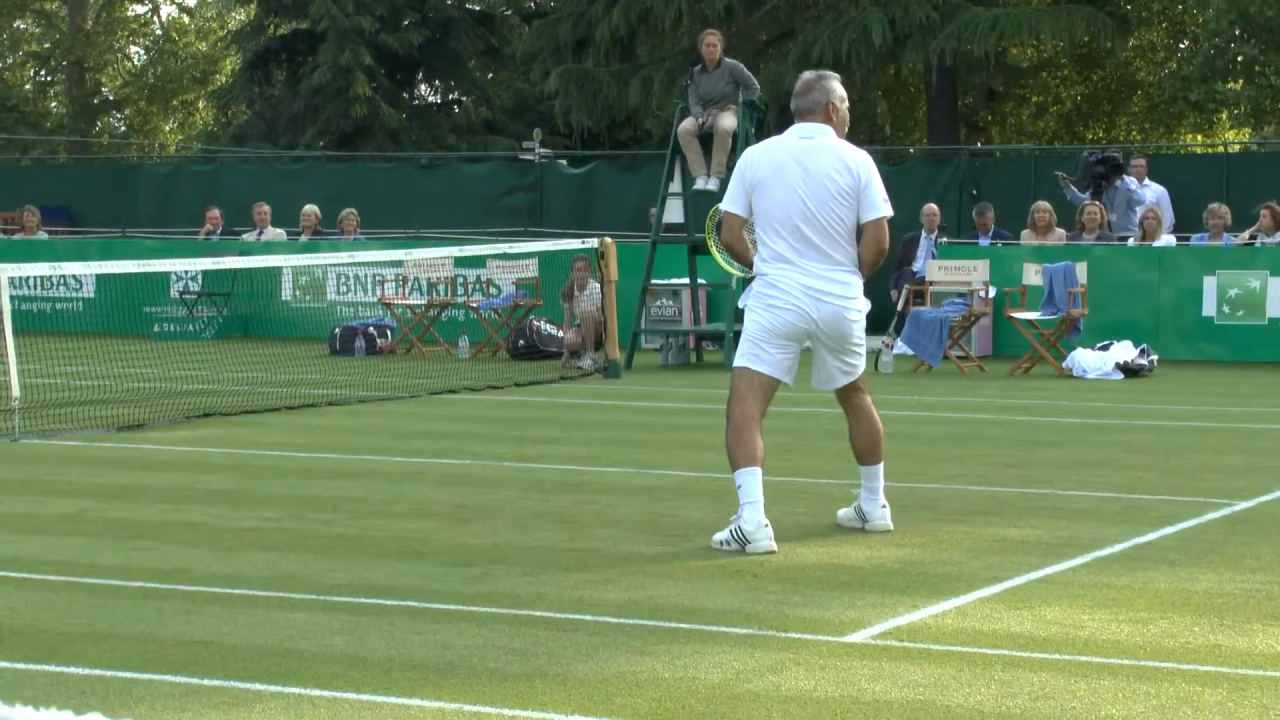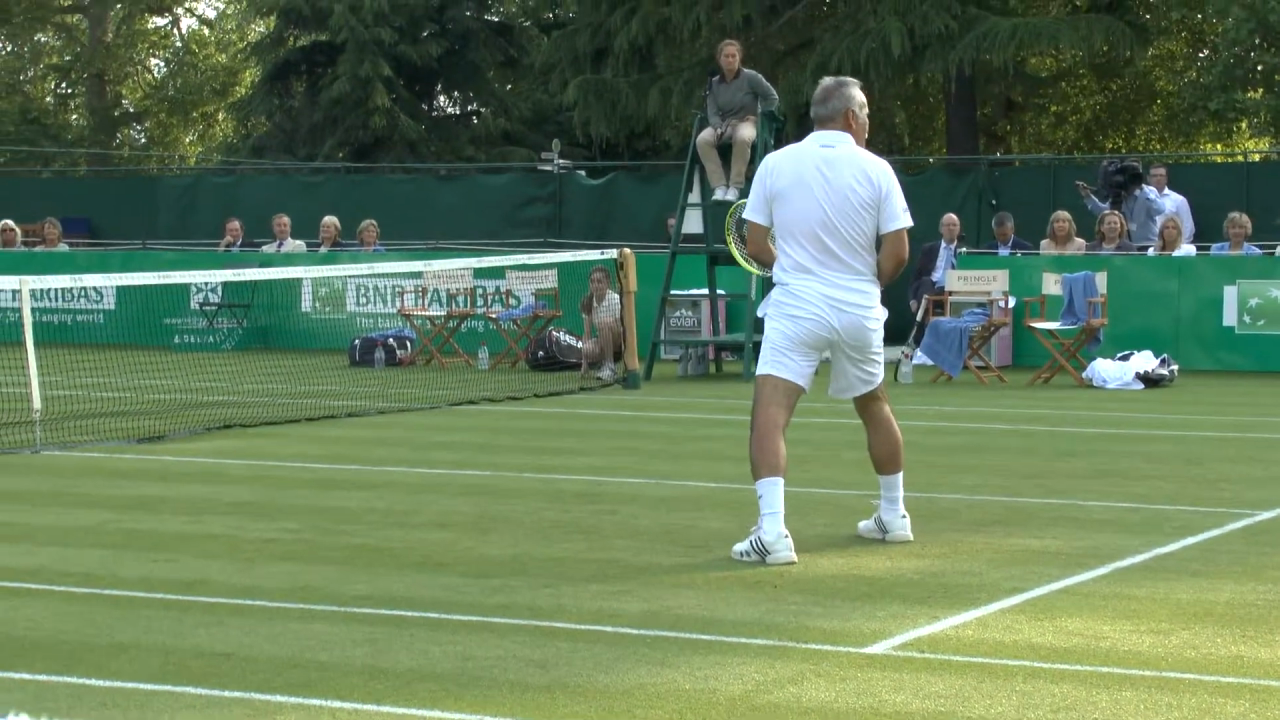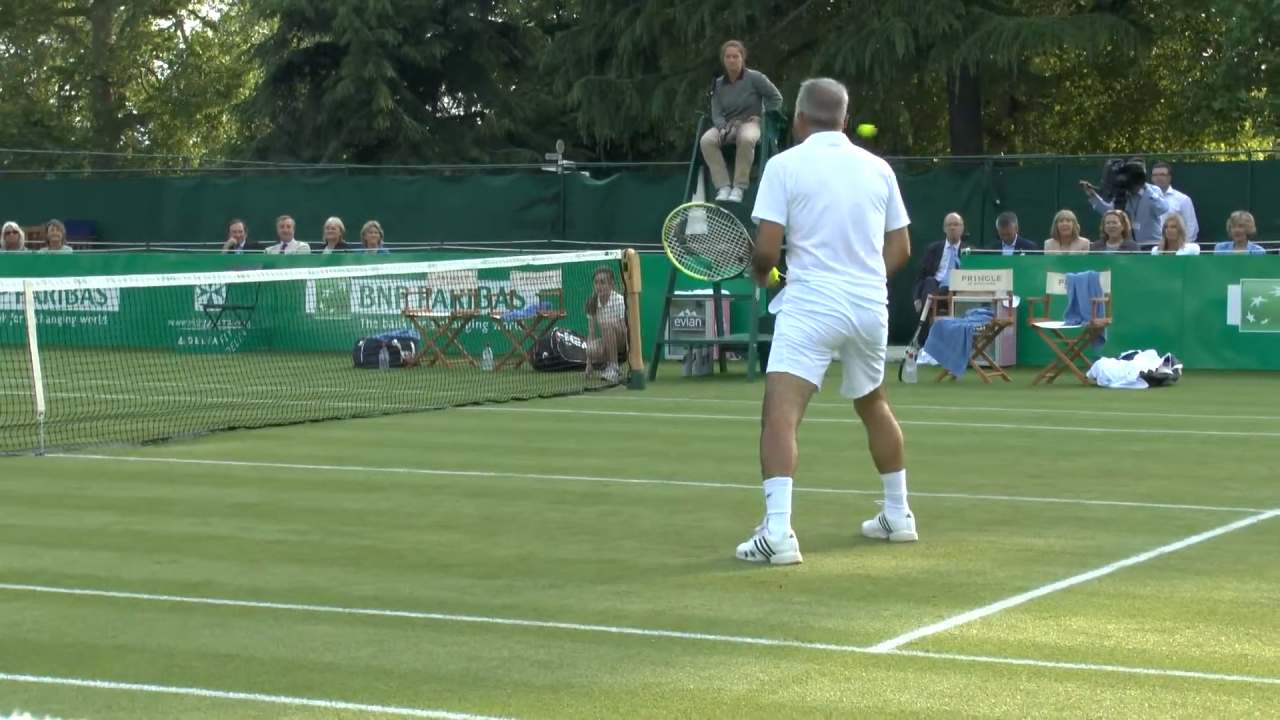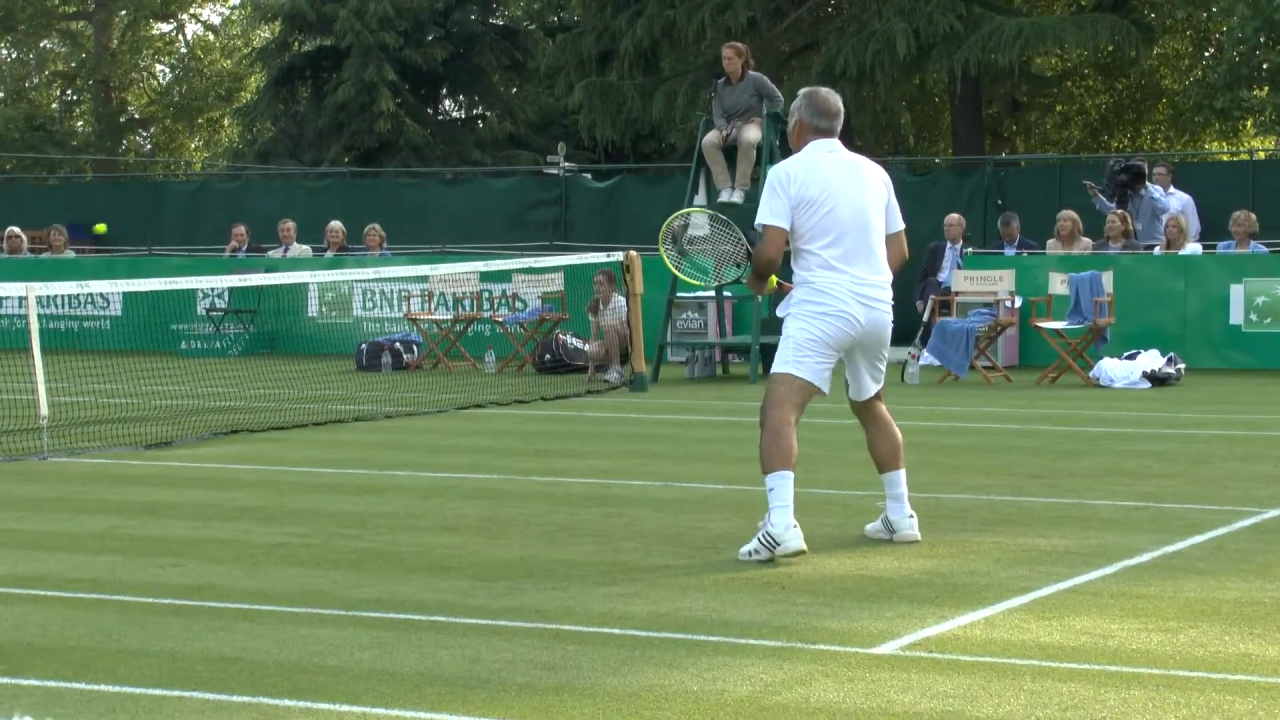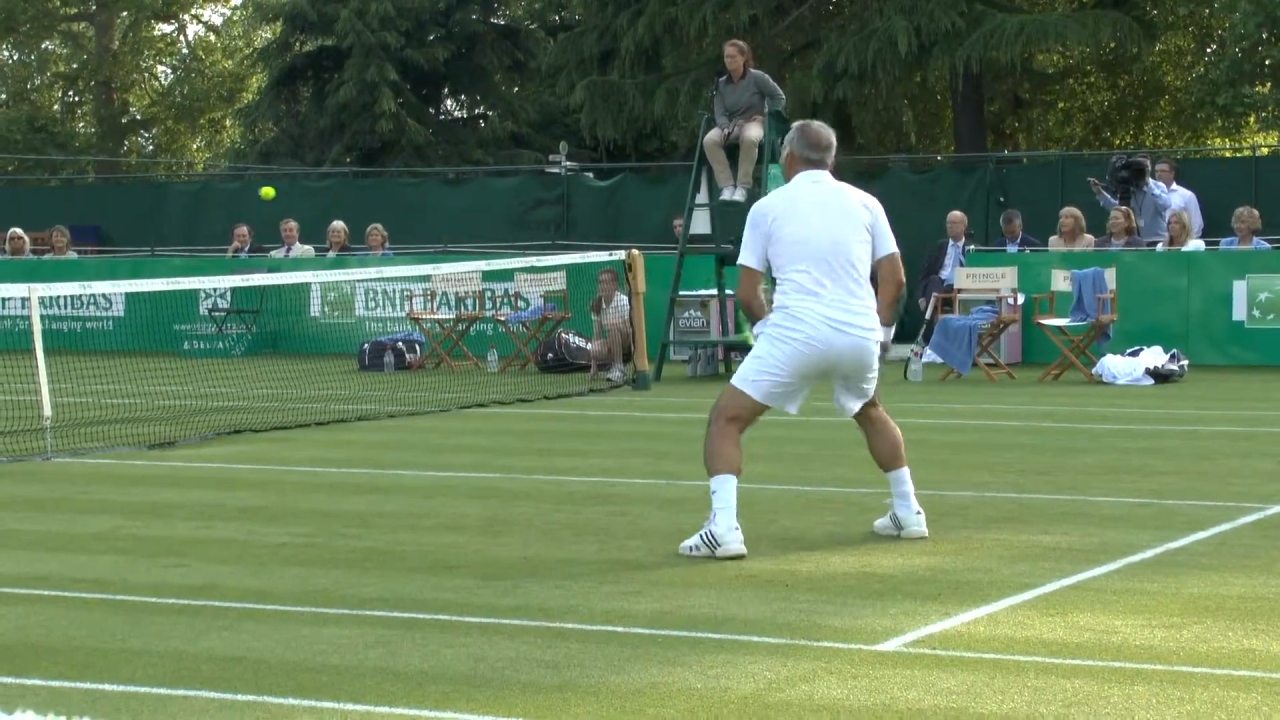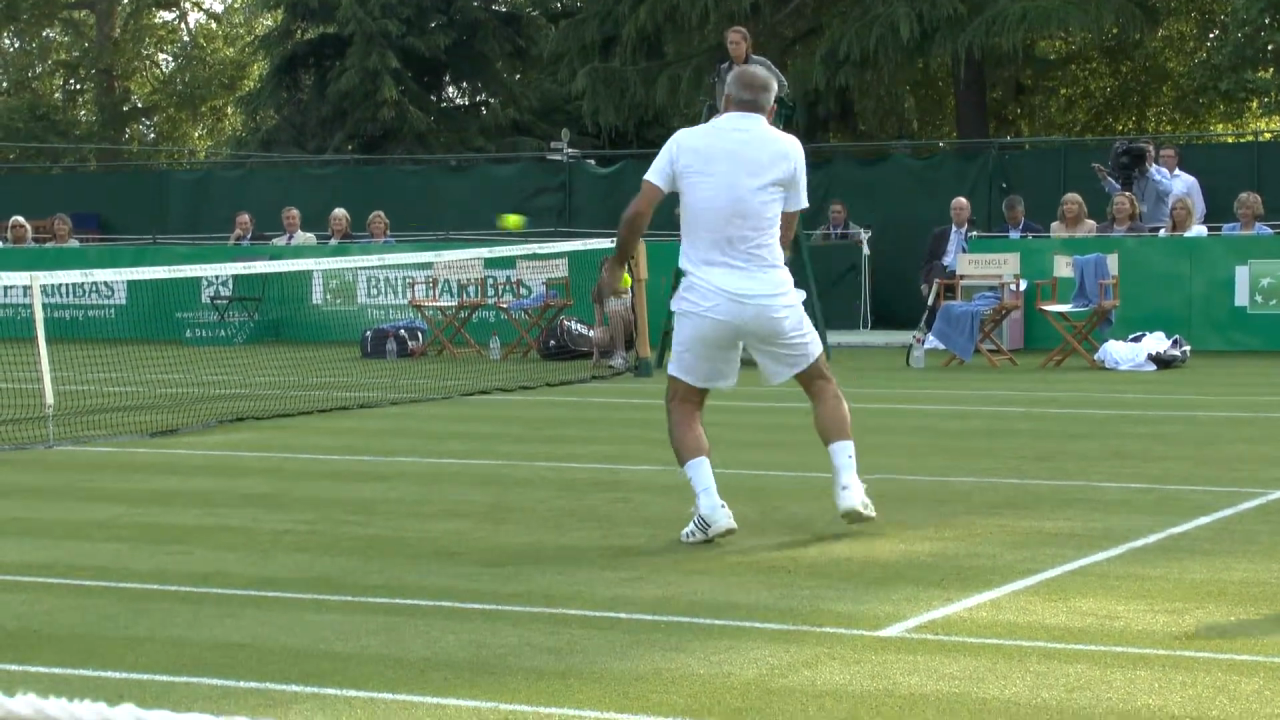
dt=0.4s
person 1, frame 1
left shoulder: (755, 156)
right shoulder: (856, 160)
left elbow: (730, 236)
right elbow: (878, 244)
left hip: (776, 300)
right hip: (840, 303)
left knee: (744, 408)
right knee: (856, 399)
left ankle: (752, 521)
right ankle: (873, 506)
person 1, frame 2
left shoulder: (775, 164)
right shoulder: (876, 169)
left elbow: (756, 245)
right elbow: (896, 254)
left hip: (795, 309)
right hip: (858, 311)
left knee: (768, 418)
right knee: (875, 408)
left ankle: (772, 532)
right ankle: (893, 516)
person 1, frame 3
left shoulder: (785, 165)
right shoulder: (877, 168)
left elbow: (766, 247)
right elbow: (900, 250)
left wrist: (759, 272)
left hip: (811, 307)
right hip: (869, 307)
left knee: (780, 415)
right knee: (875, 407)
left ankle: (778, 531)
right ankle: (897, 515)
person 1, frame 4
left shoulder: (787, 172)
right shoulder: (874, 172)
left elbow: (770, 253)
right elbow: (899, 252)
left wrist: (757, 278)
left hip: (821, 309)
right hip: (877, 309)
left knee: (778, 413)
right knee: (871, 407)
left ankle: (781, 524)
right ankle: (900, 515)
person 1, frame 5
left shoulder: (767, 207)
right shoulder: (865, 202)
left elbow: (747, 294)
right elbow: (894, 279)
left wrist: (771, 325)
right wrist: (882, 330)
left hip: (795, 331)
right hip: (858, 334)
left knee: (724, 422)
right knee: (871, 413)
left ankle: (723, 526)
right ankle: (907, 512)
person 1, frame 6
left shoulder: (685, 140)
right shoulder: (785, 147)
left elbow: (638, 211)
right elbow: (783, 236)
left wrist: (617, 260)
left hip: (703, 302)
right hip: (770, 300)
left knee: (683, 408)
right knee: (822, 385)
left ankle: (710, 507)
right ankle: (848, 487)
